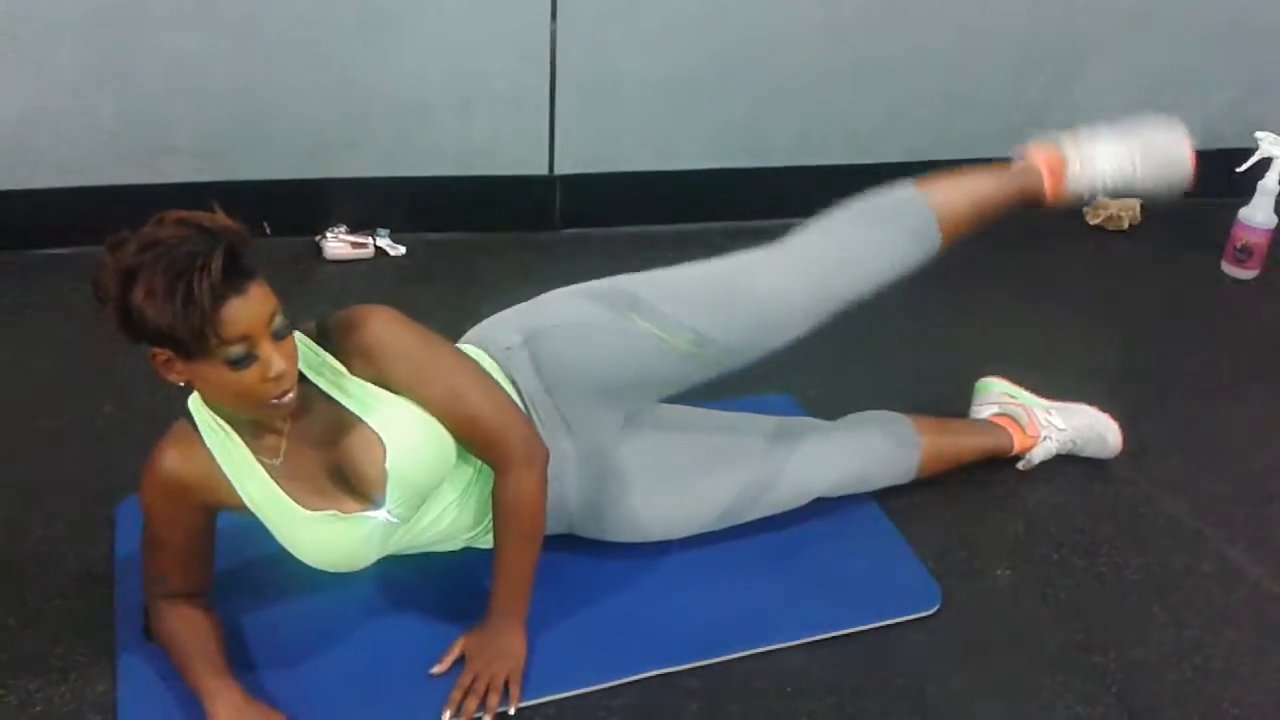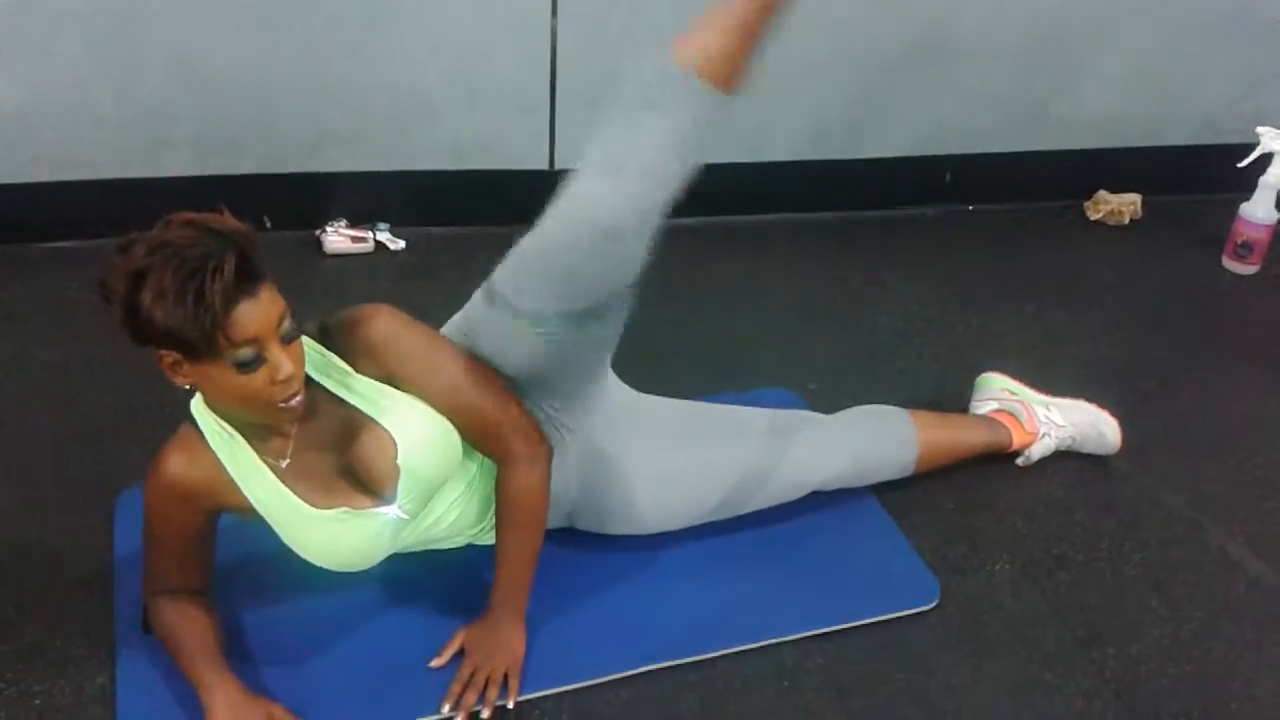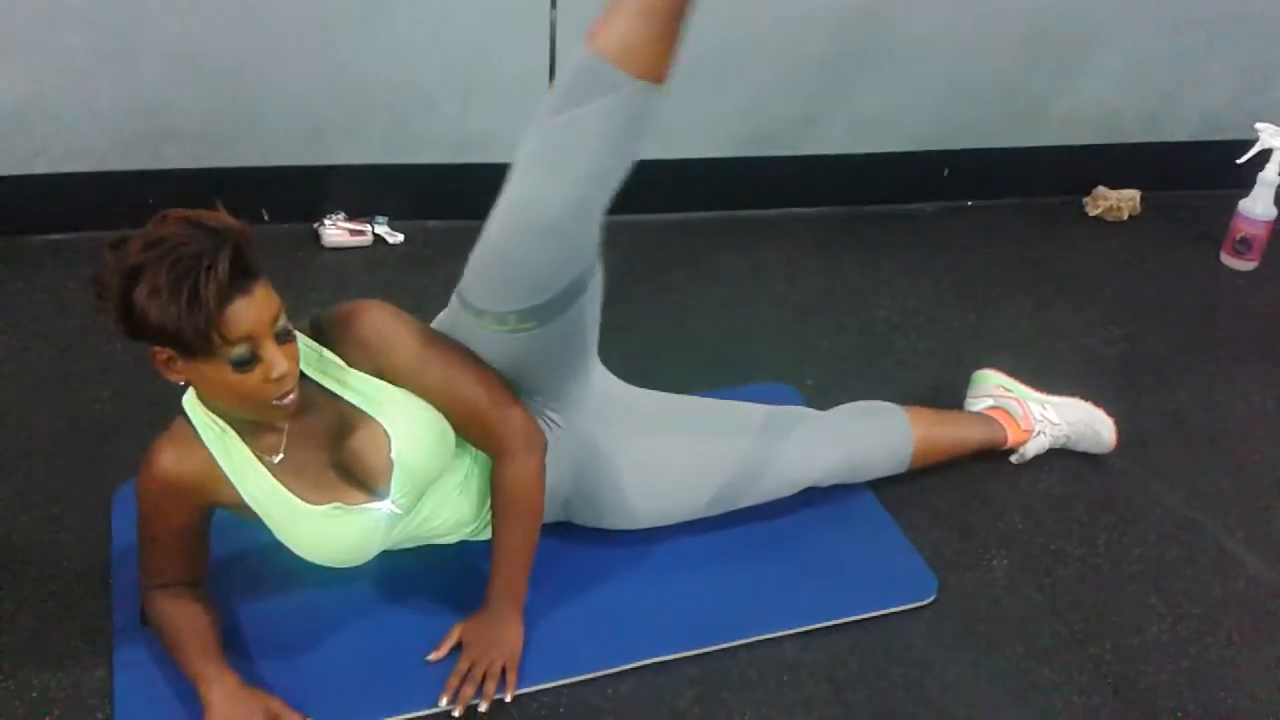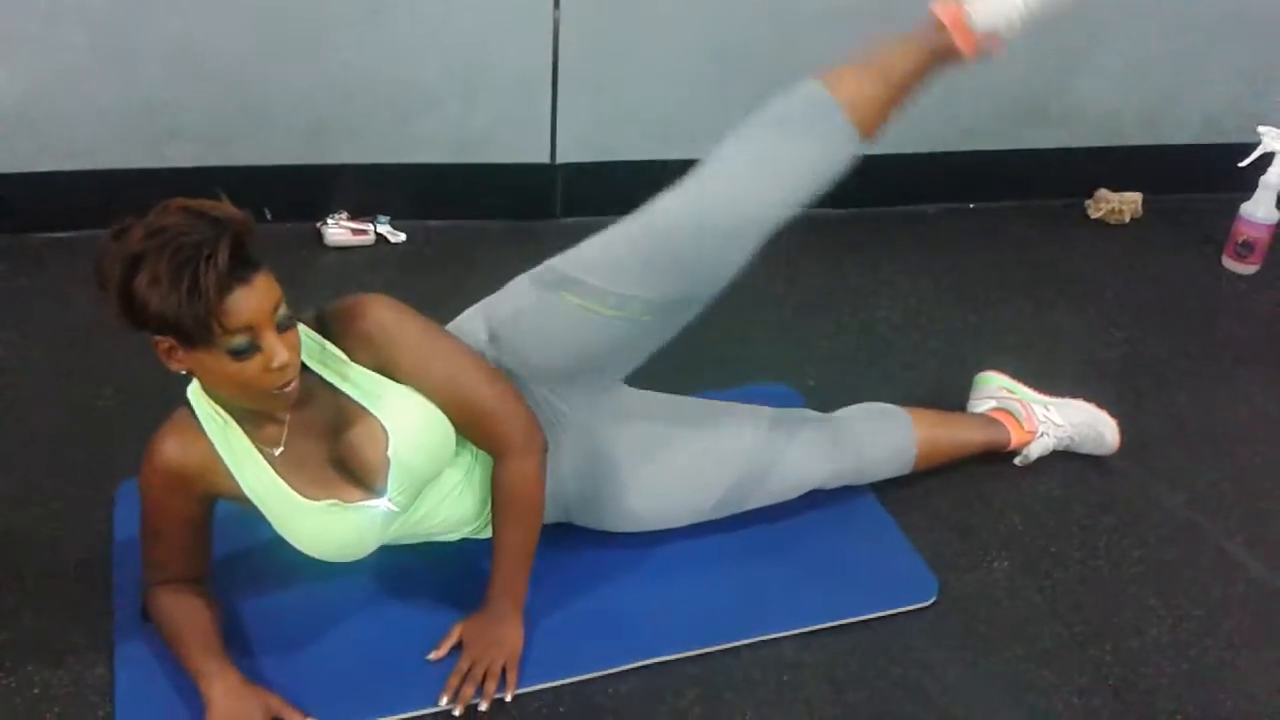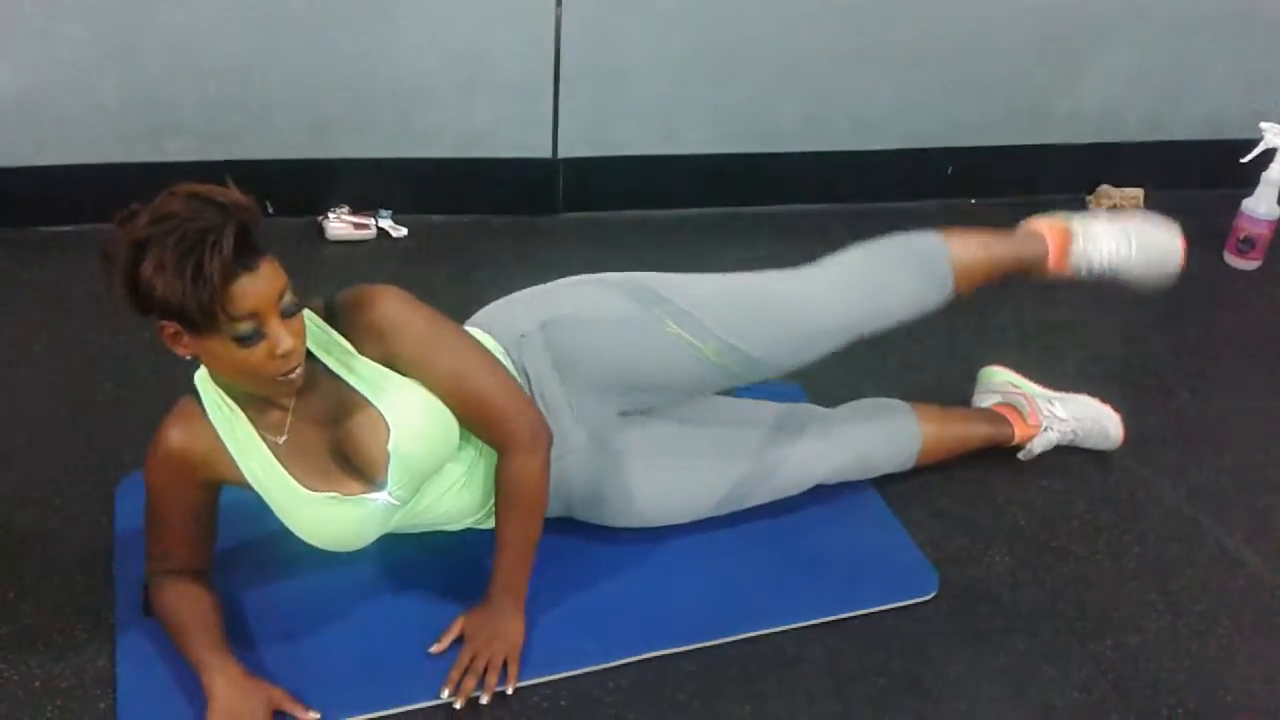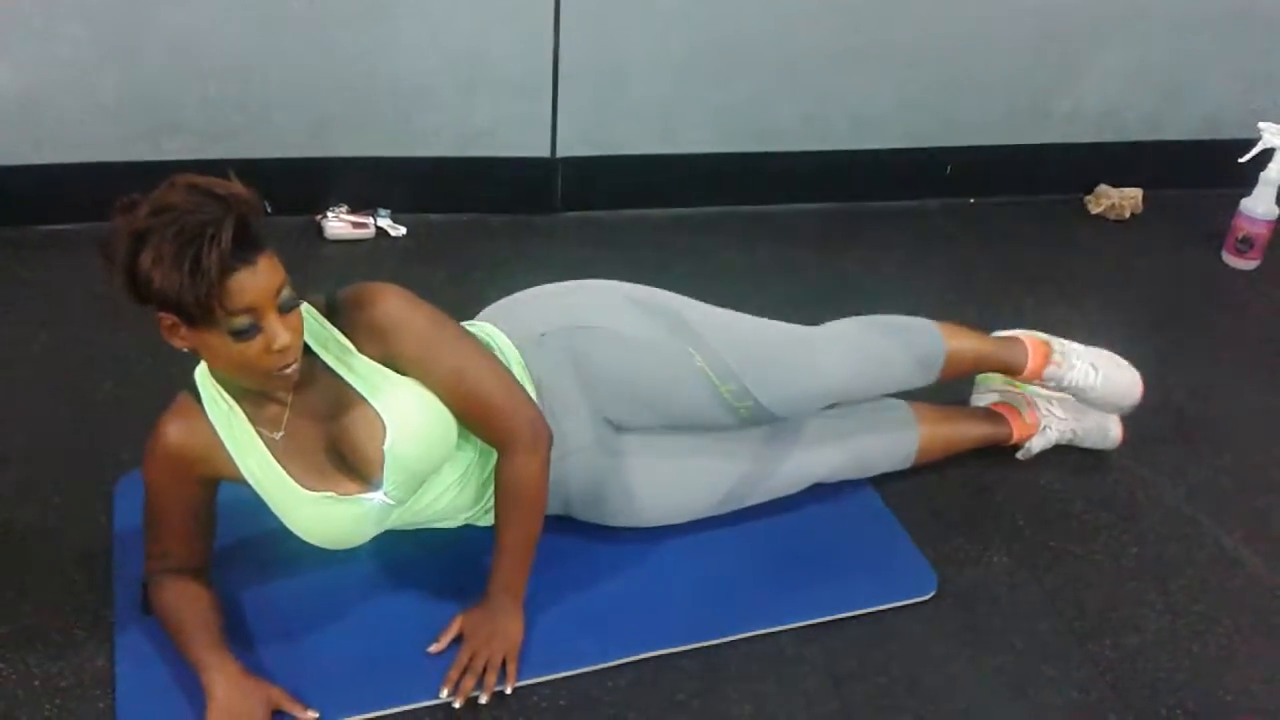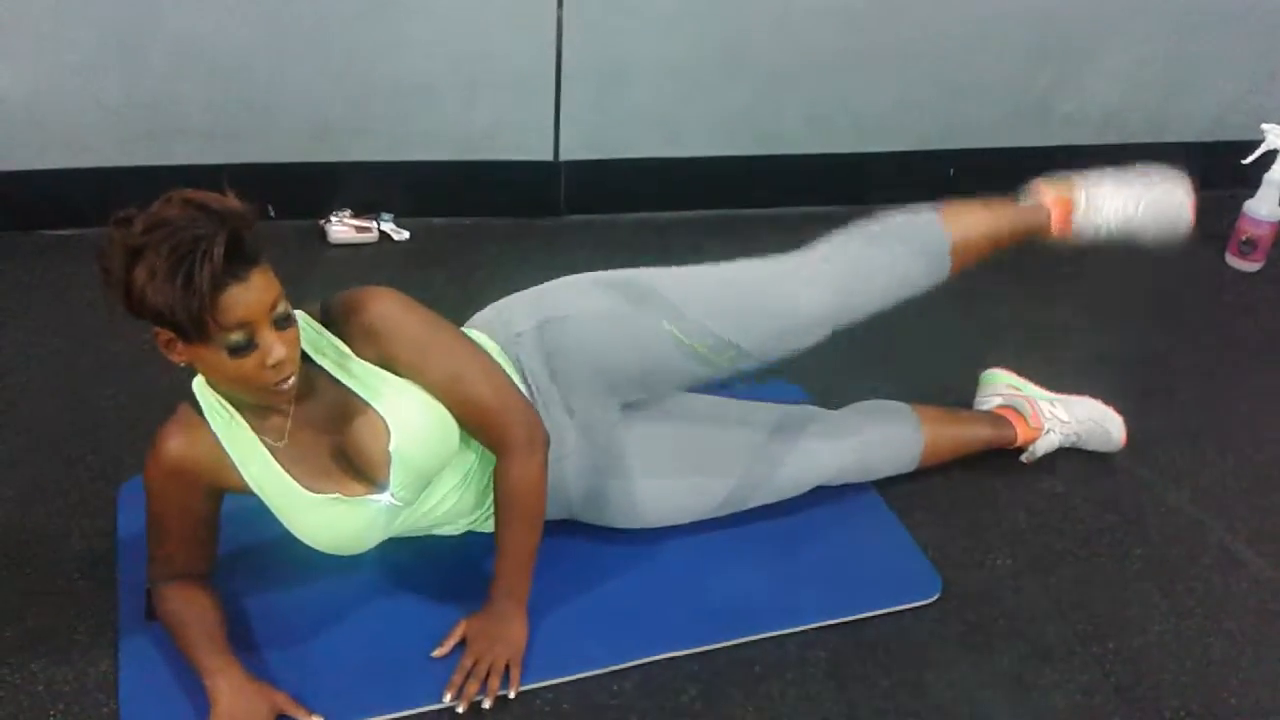
dt=0.3s
person 1, frame 1
left shoulder: (363, 340)
right shoulder: (186, 469)
left elbow: (519, 451)
right elbow: (175, 599)
left wrist: (508, 621)
left hip: (551, 376)
right hip: (571, 499)
left knee: (783, 291)
right knee: (811, 462)
left ankle: (1039, 174)
right ankle: (1009, 427)
person 1, frame 2
left shoulder: (368, 341)
right shoulder: (189, 475)
left elbow: (523, 452)
right elbow: (173, 595)
left wrist: (507, 617)
left hip: (542, 407)
right hip: (533, 485)
right knee: (805, 457)
right ankle: (1004, 422)
person 1, frame 3
left shoulder: (357, 338)
right shoulder: (181, 468)
left elbow: (518, 444)
right elbow: (169, 587)
left wrist: (505, 608)
left hip: (538, 397)
right hip: (553, 490)
right knee: (798, 452)
right ankle: (1001, 421)
person 1, frame 4
left shoulder: (364, 328)
right shoulder: (184, 457)
left elbow: (511, 435)
right elbow: (172, 584)
left wrist: (506, 613)
left hip: (531, 378)
right hip: (561, 483)
left knee: (696, 238)
right knee: (802, 453)
right ankle: (1005, 421)
person 1, frame 5
left shoulder: (371, 320)
right shoulder: (188, 449)
left elbow: (524, 436)
right elbow: (176, 573)
left wrist: (506, 603)
left hip: (554, 366)
right hip: (571, 485)
left knee: (812, 308)
right knee: (811, 445)
left ankle: (1044, 243)
right ankle: (1010, 419)
person 1, frame 6
left shoulder: (372, 318)
right shoulder: (188, 444)
left elbow: (521, 431)
right elbow: (174, 571)
left wrist: (505, 603)
left hip: (561, 366)
right hip: (564, 484)
left knee: (819, 372)
right knee: (802, 450)
left ankle: (1021, 359)
right ankle: (1006, 418)
person 1, frame 7
left shoulder: (368, 322)
right shoulder: (190, 452)
left elbow: (521, 436)
right elbow: (178, 579)
left wrist: (508, 604)
left hip: (556, 362)
right hip: (572, 486)
left knee: (802, 297)
right knee: (815, 449)
left ankle: (1048, 211)
right ankle: (1007, 420)
